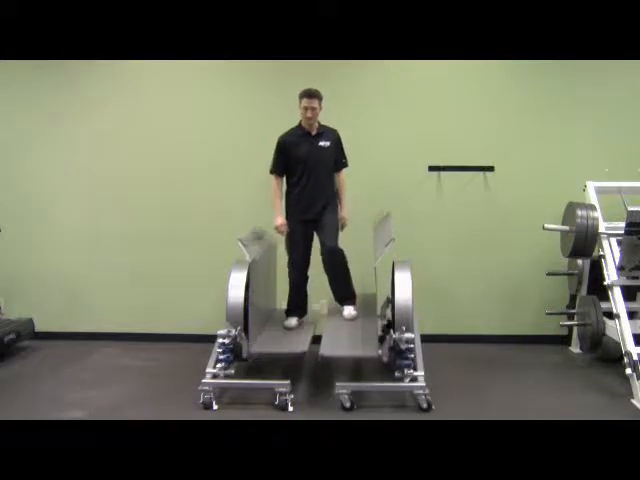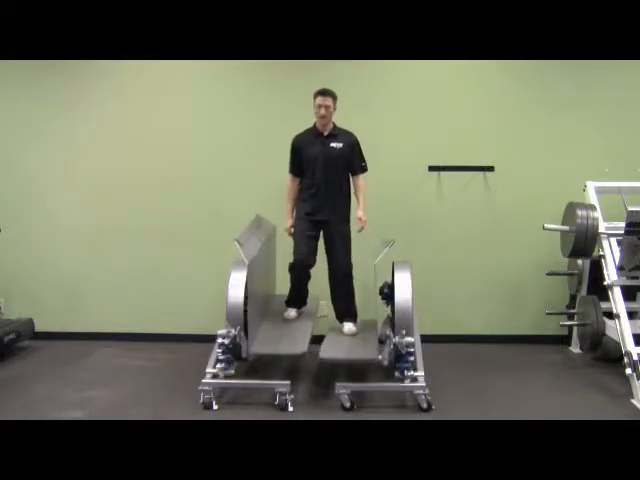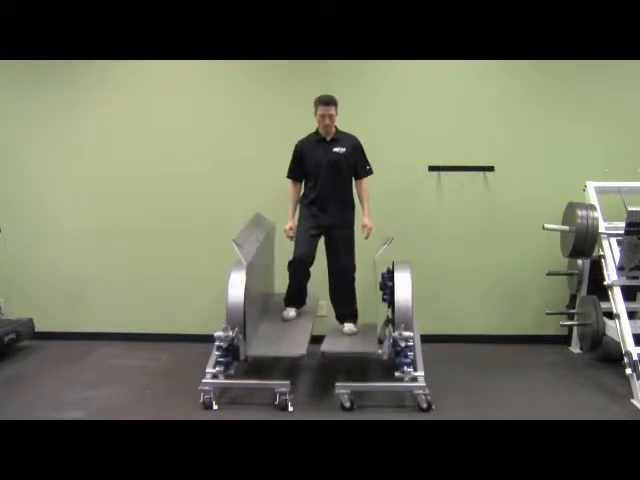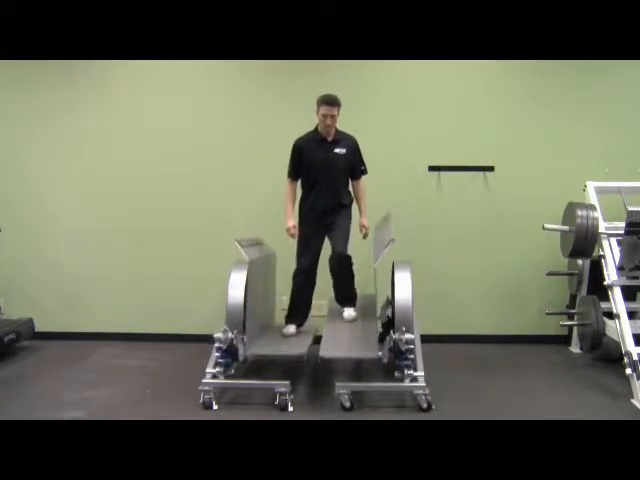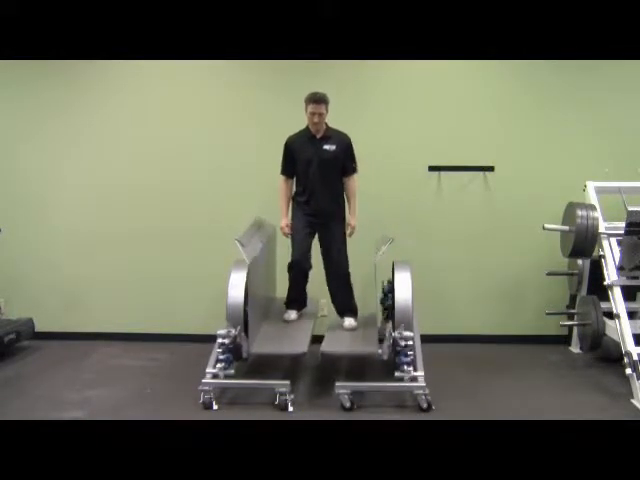
dt=1s
person 1, frame 1
left shoulder: (332, 137)
right shoulder: (287, 140)
left elbow: (338, 174)
right elbow: (277, 178)
left wrist: (343, 207)
right wrist: (278, 214)
left hip: (326, 209)
right hip: (298, 212)
left knee: (332, 250)
right knee: (298, 262)
left ankle: (347, 301)
right ankle: (296, 311)
person 1, frame 2
left shoulder: (348, 140)
right shoulder: (300, 141)
left elbow: (357, 176)
right elbow: (294, 179)
left wrist: (361, 208)
right wrist: (289, 214)
left hip: (337, 213)
right hip: (307, 212)
left knee: (341, 265)
right knee: (301, 261)
left ankle: (347, 317)
right ankle: (295, 303)
person 1, frame 3
left shoulder: (351, 144)
right shoulder: (303, 146)
left elbow: (361, 181)
right elbow: (295, 184)
left wrist: (366, 215)
right wrist: (290, 218)
left hip: (341, 216)
right hip: (310, 213)
left knee: (343, 268)
right knee: (300, 259)
left ankle: (347, 317)
right ankle: (294, 303)
person 1, frame 4
left shoulder: (349, 143)
right shoulder: (302, 144)
left elbow: (357, 180)
right elbow: (292, 182)
left wrist: (363, 214)
right wrist: (290, 216)
left hip: (340, 212)
right hip: (311, 215)
left knee: (340, 255)
right knee: (305, 266)
left ankle: (348, 303)
right ankle: (295, 319)
person 1, frame 5
left shoulder: (341, 141)
right shoulder: (293, 142)
left elbow: (349, 179)
right elbow: (287, 180)
left wrist: (352, 213)
right wrist: (284, 215)
left hip: (333, 213)
right hip: (303, 212)
left knee: (337, 263)
right knee: (299, 260)
left ankle: (348, 312)
right ankle: (295, 305)
